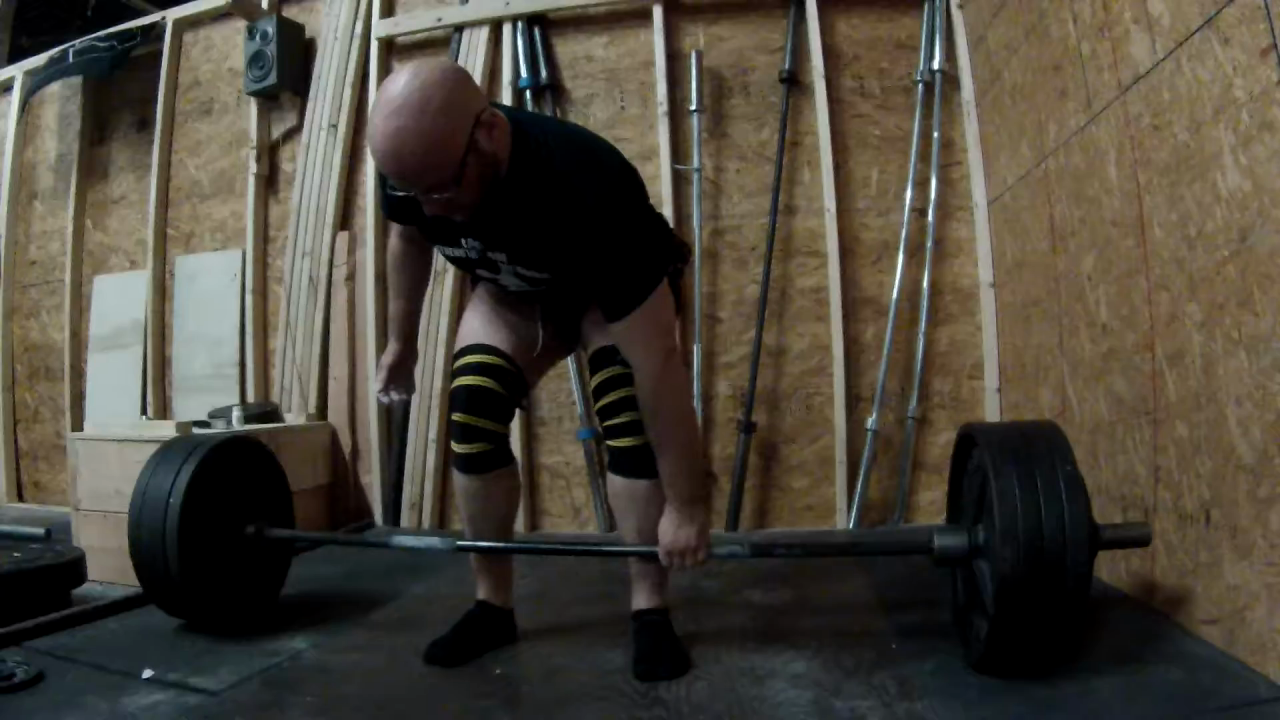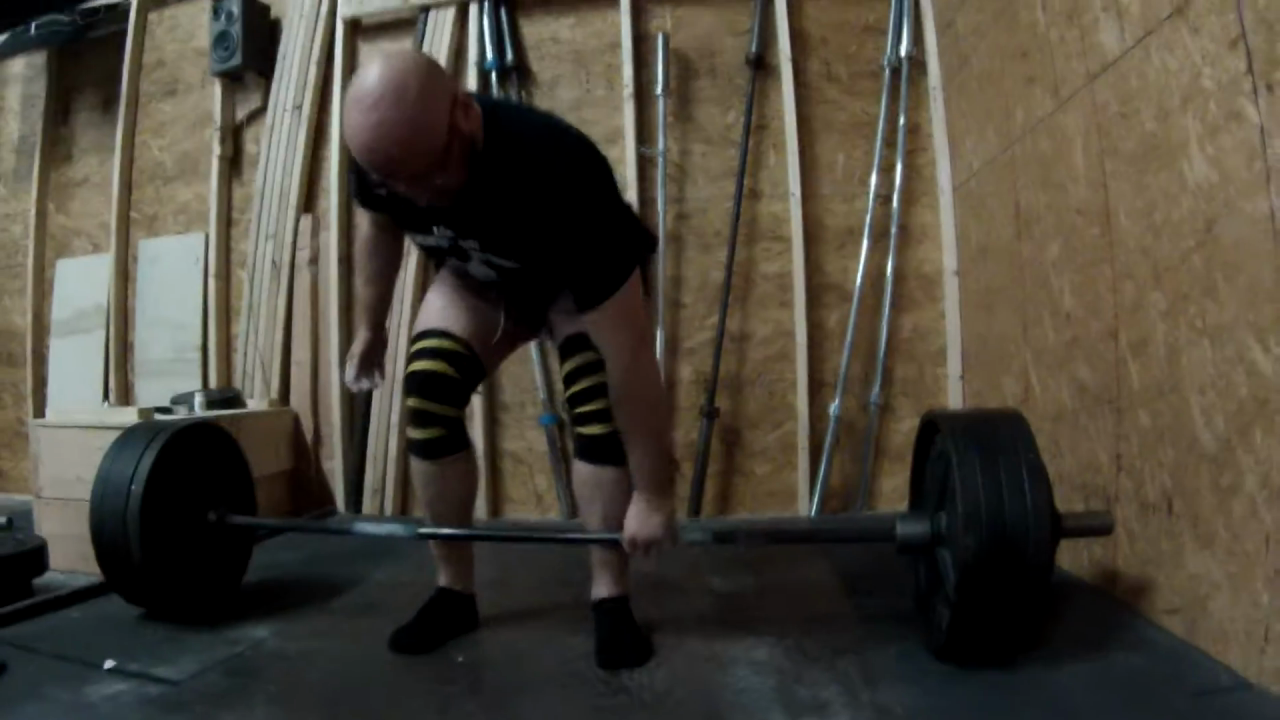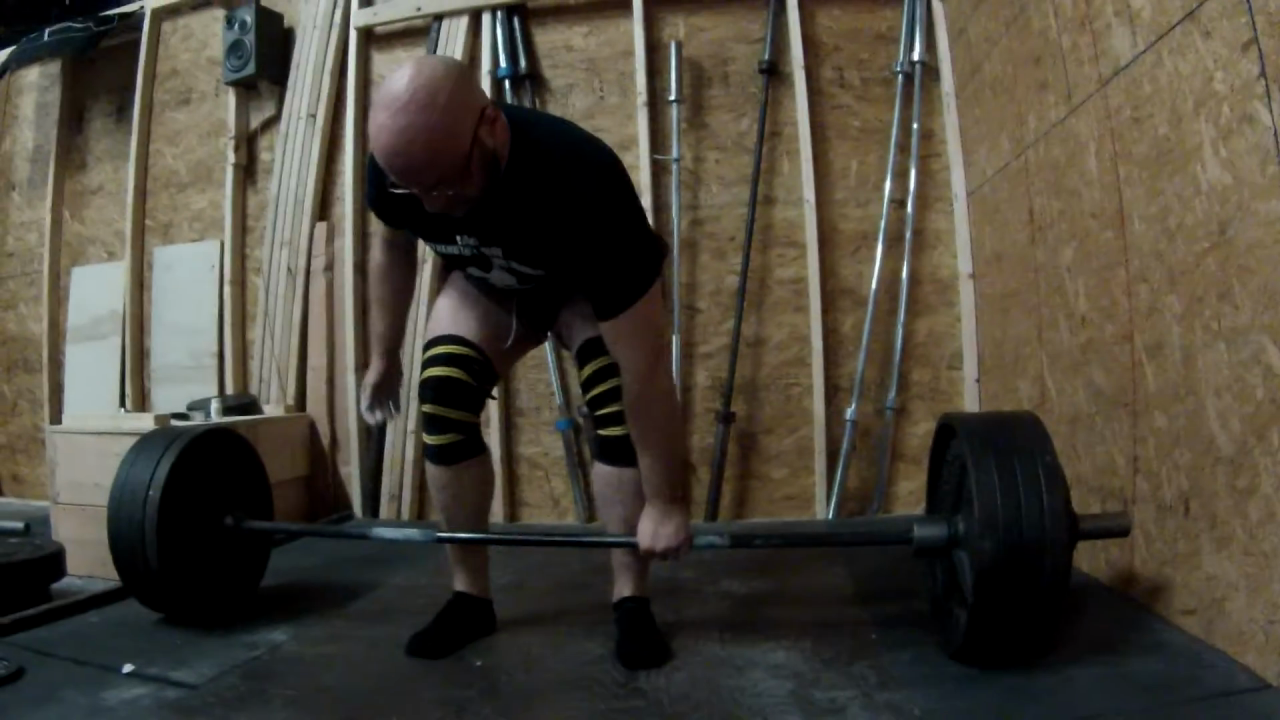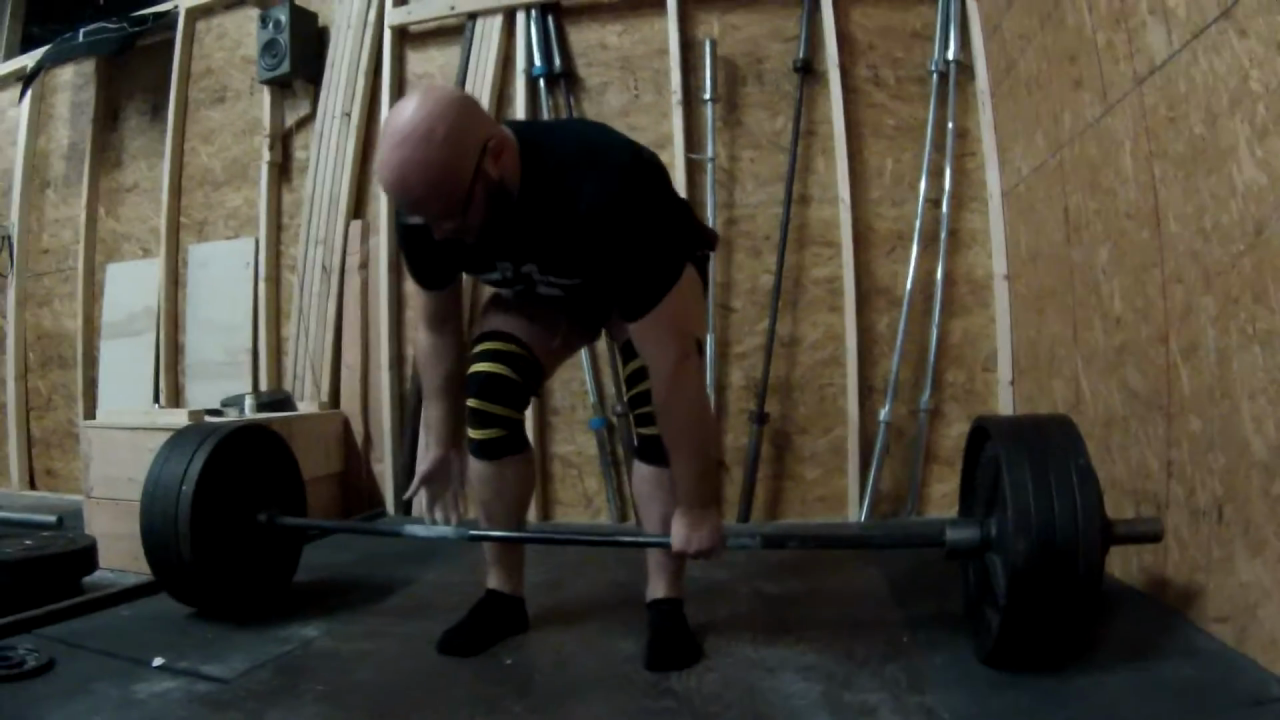
dt=0.3s
person 1, frame 1
left shoulder: (585, 190)
right shoulder: (413, 171)
left elbow: (658, 365)
right elbow: (407, 242)
left wrist: (686, 508)
right wrist: (401, 340)
left hip: (622, 289)
right hip: (514, 292)
left knee: (628, 423)
right knee: (470, 412)
left ankle: (649, 610)
right ankle: (493, 605)
person 1, frame 2
left shoulder: (557, 174)
right shoulder: (385, 159)
left elbow: (630, 351)
right elbow: (378, 225)
left wrist: (653, 496)
right wrist: (370, 326)
left hip: (586, 278)
right hip: (477, 277)
left knee: (598, 404)
right knee: (427, 398)
left ankle: (609, 597)
right ankle: (454, 592)
person 1, frame 3
left shoulder: (581, 186)
right shoulder: (396, 170)
left elbow: (646, 361)
right elbow: (392, 250)
left wrist: (666, 504)
right wrist: (384, 355)
left hip: (587, 285)
right hip: (484, 284)
left knee: (618, 404)
right knee: (441, 405)
left ankle: (631, 601)
right ankle: (470, 595)
person 1, frame 4
left shoulder: (602, 190)
right shoulder: (425, 201)
left elbow: (675, 361)
right elbow: (437, 326)
left wrist: (699, 506)
right wrist: (439, 444)
left hip: (651, 275)
right hip: (535, 288)
left knee: (657, 401)
right knee: (486, 398)
left ankle: (664, 600)
right ankle: (503, 593)
